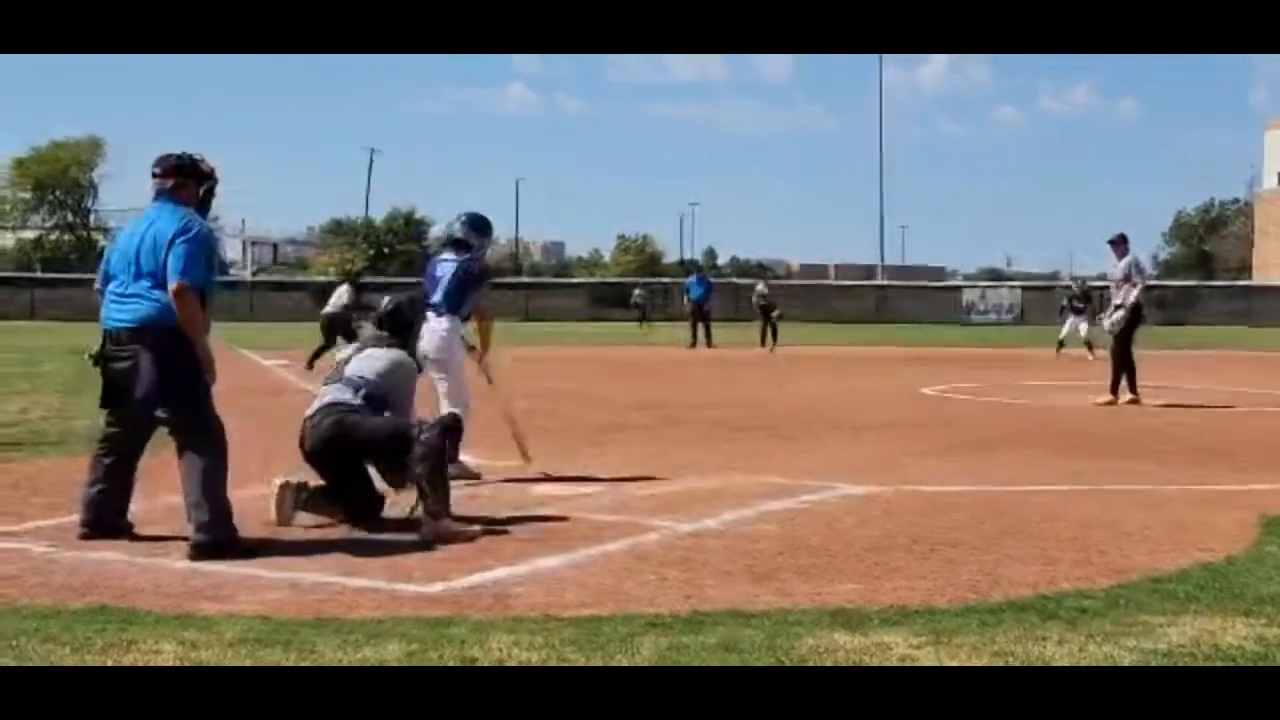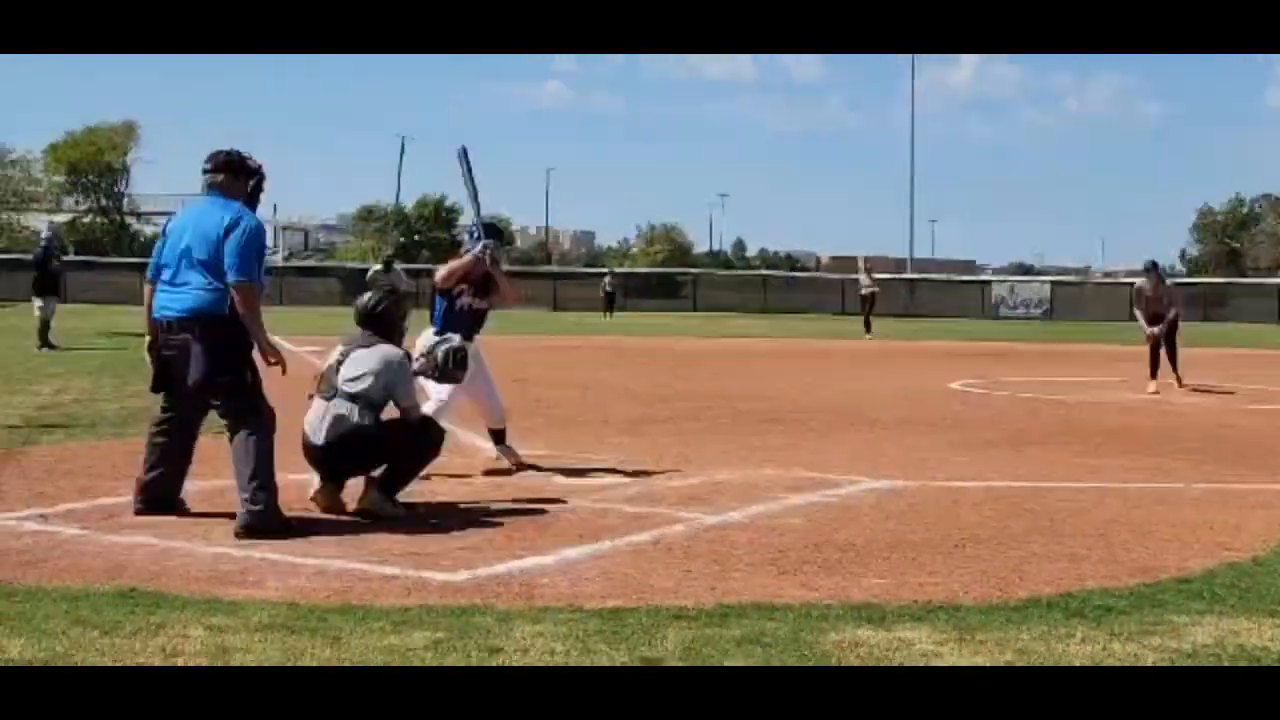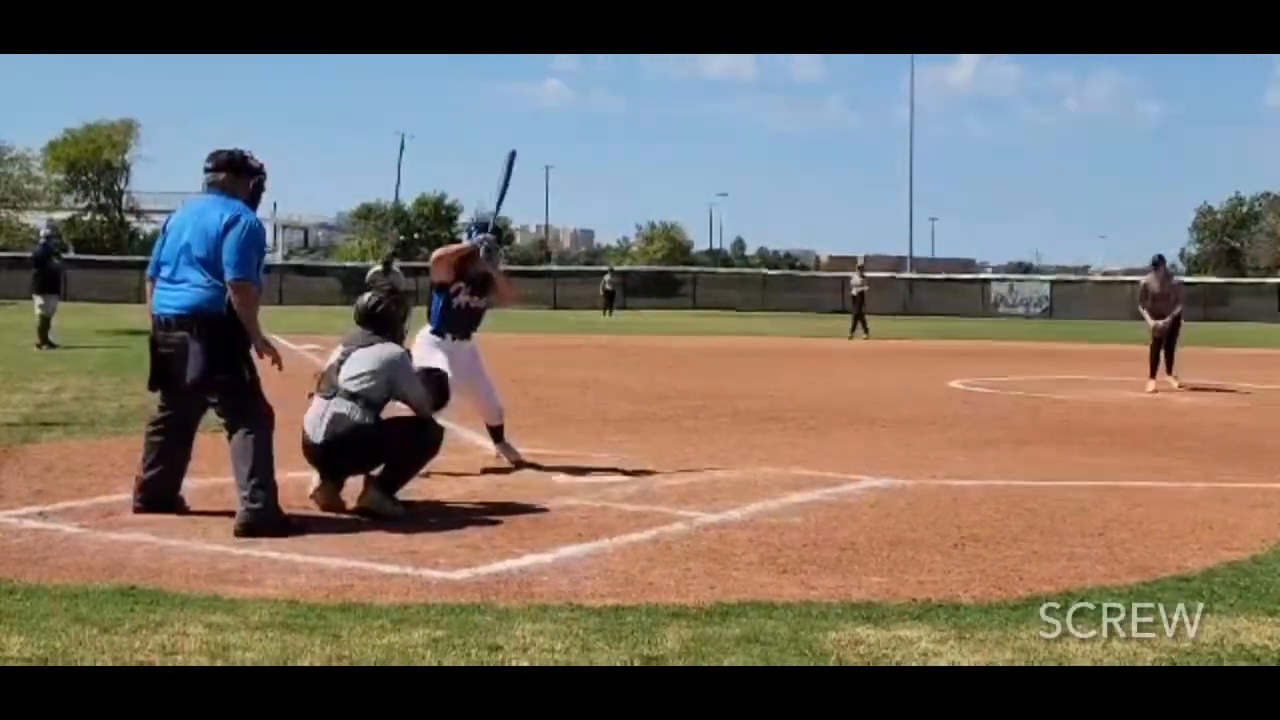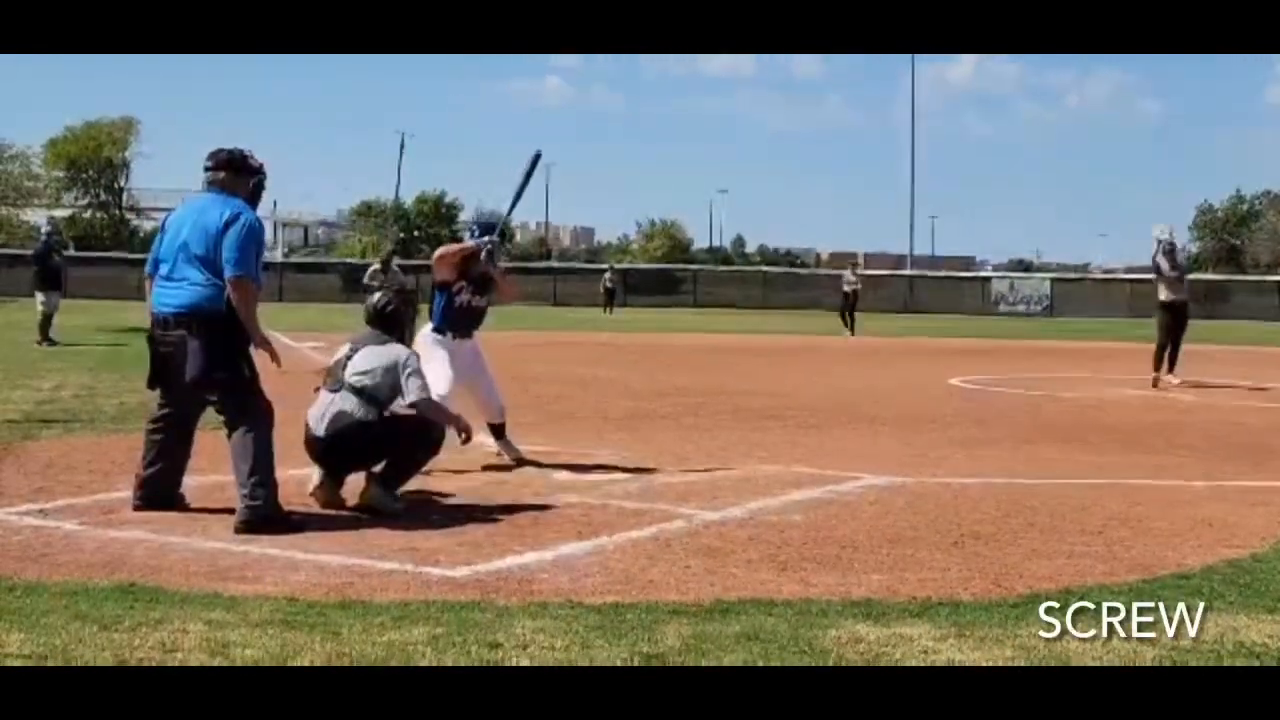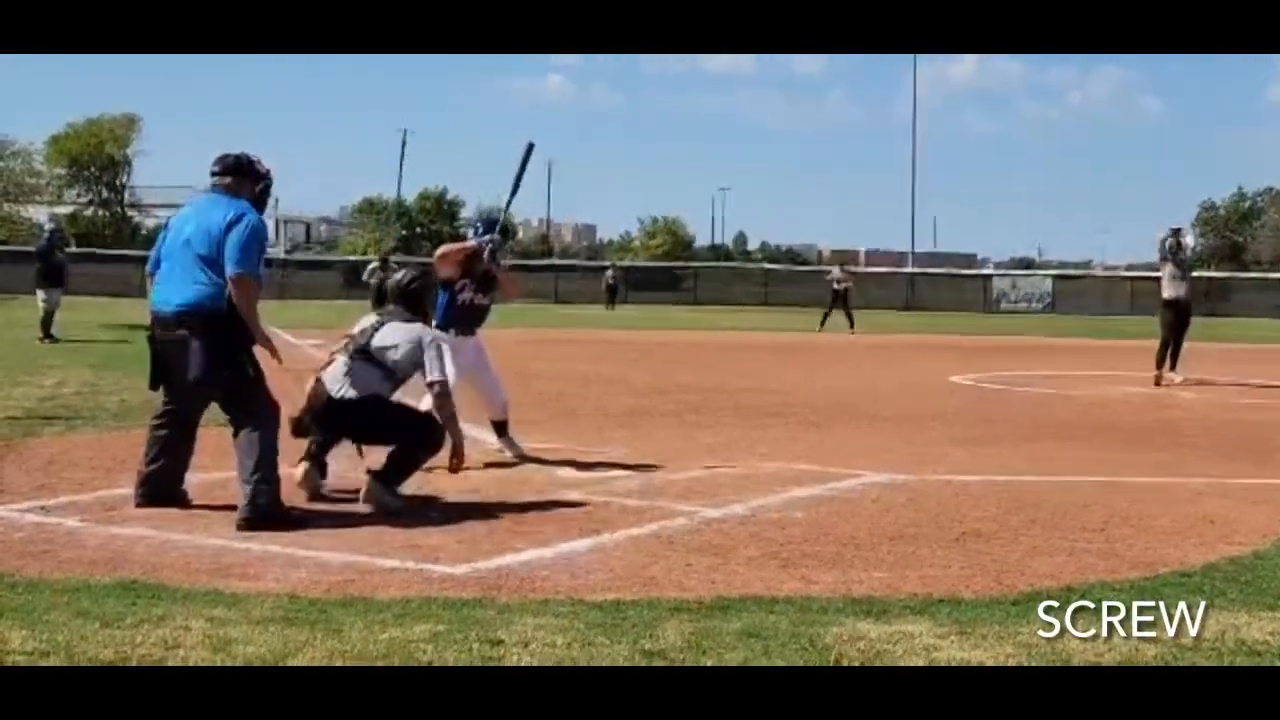
dt=0.4s
person 1, frame 1
left shoulder: (130, 228)
right shoulder: (190, 227)
left elbow: (103, 287)
right elbow: (180, 290)
right wrist: (203, 349)
left hip: (118, 342)
right hip: (162, 343)
left knee: (121, 433)
right knee: (200, 436)
left ankle: (99, 517)
right ankle: (211, 534)
person 1, frame 2
left shoulder: (179, 218)
right shoulder: (241, 221)
left elbow: (151, 280)
right elbow: (240, 287)
left wrist: (153, 332)
right wrist: (261, 340)
left hip: (170, 330)
right hip: (212, 332)
left knee: (175, 416)
right knee: (251, 419)
left ankle: (153, 495)
right ankle: (257, 512)
person 1, frame 3
left shoulder: (180, 215)
right shoulder: (241, 219)
left elbow: (152, 277)
right elbow: (238, 284)
left wrist: (161, 329)
right wrist: (256, 336)
left hip: (169, 328)
right hip: (210, 330)
left knee: (173, 414)
right knee: (249, 417)
left ankle: (153, 492)
right ankle: (257, 510)
person 1, frame 4
left shoulder: (178, 213)
right shoulder: (240, 217)
left elbow: (151, 274)
right elbow: (237, 282)
left wrist: (161, 324)
right wrist: (255, 333)
left hip: (167, 327)
right hip: (209, 329)
left knee: (173, 412)
right knee: (249, 414)
left ankle: (153, 489)
right ankle: (257, 508)
person 1, frame 5
left shoulder: (183, 214)
right shoulder: (244, 217)
left elbow: (152, 271)
right elbow: (239, 279)
right wrist: (256, 330)
left hip: (166, 325)
right hip: (209, 327)
left knee: (177, 409)
right knee: (255, 412)
left ankle: (156, 486)
right ankle: (259, 505)
person 2, frame 1
left shoulder: (435, 262)
right shoulder: (476, 267)
right elbow: (482, 314)
left wrist: (462, 344)
right wrist: (484, 350)
left hip: (423, 331)
right hip: (441, 334)
left knee: (457, 398)
right knee: (456, 406)
left ankle: (450, 460)
person 2, frame 2
left shoulder: (489, 280)
right shoulder: (455, 273)
left elbow: (508, 298)
right elbow: (441, 278)
left wrist: (495, 270)
right wrist: (475, 255)
left hip: (467, 347)
right hip: (438, 343)
left knee: (491, 402)
right knee: (442, 397)
left ankle: (502, 446)
person 2, frame 3
left shoulder: (486, 279)
right shoulder: (449, 271)
left elbow: (508, 297)
right elbow: (437, 257)
left wrist: (492, 269)
right wrist: (473, 244)
left hip: (464, 345)
right hip: (434, 343)
left knee: (489, 398)
left ankle: (500, 444)
person 2, frame 4
left shoulder: (487, 278)
right shoulder: (451, 269)
left elbow: (509, 295)
right elbow: (439, 255)
left wrist: (492, 269)
right wrist: (476, 244)
left hip: (466, 343)
right hip: (436, 341)
left knee: (491, 396)
right knee: (440, 391)
left ankle: (502, 442)
person 2, frame 5
left shoulder: (490, 275)
right shoulder: (454, 267)
left elbow: (511, 292)
right elbow: (440, 254)
left wrist: (494, 267)
right wrist: (478, 244)
left hip: (470, 340)
right hip: (441, 338)
left knee: (495, 392)
left ankle: (504, 439)
person 3, frame 1
left shoulder: (355, 348)
right shoulder: (401, 360)
right elbow: (402, 422)
left hip: (313, 434)
right hip: (337, 427)
left knee: (367, 510)
right knee: (426, 436)
left ankle: (297, 494)
right ankle: (436, 520)
person 3, frame 2
left shoulder: (344, 348)
right shoulder: (392, 354)
right elbow: (410, 415)
left hip: (313, 446)
right hip: (343, 445)
right knee: (430, 431)
left ankle: (329, 483)
right ankle: (379, 493)
person 3, frame 3
left shoulder: (345, 348)
right shoulder: (394, 353)
right elbow: (423, 409)
right wrist: (427, 393)
left hip: (312, 446)
right hip: (344, 446)
left knee: (372, 426)
right knee: (429, 431)
left ankle: (328, 481)
right ankle: (379, 491)
person 3, frame 4
left shoulder: (351, 346)
right shoulder: (401, 354)
right elbow: (424, 408)
right wrist: (457, 420)
left hip: (315, 441)
right hip: (346, 440)
right knee: (431, 430)
left ankle: (329, 477)
right ankle: (379, 488)
person 3, frame 5
left shoulder: (371, 319)
right shoulder: (426, 335)
left elbow: (333, 362)
right elbow: (440, 391)
right wrist: (457, 439)
left hip: (321, 400)
right hip: (358, 408)
right knee: (430, 431)
left ankle: (311, 463)
right ankle: (382, 483)
